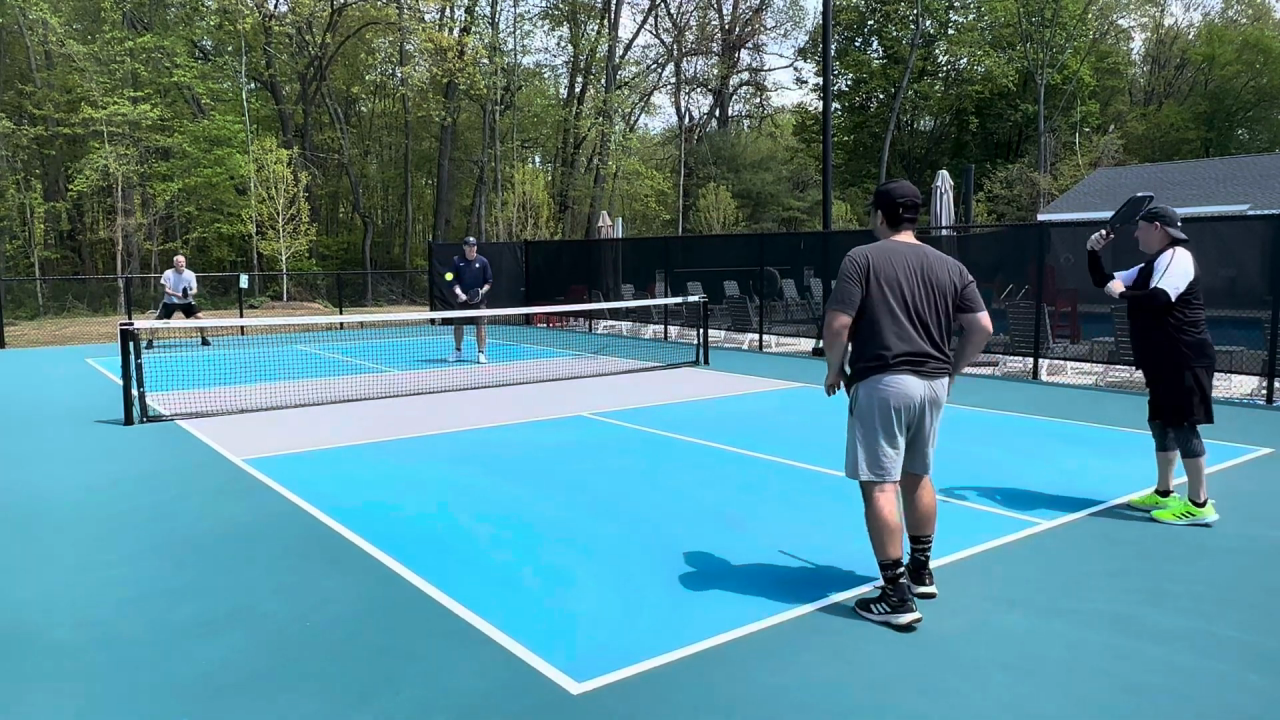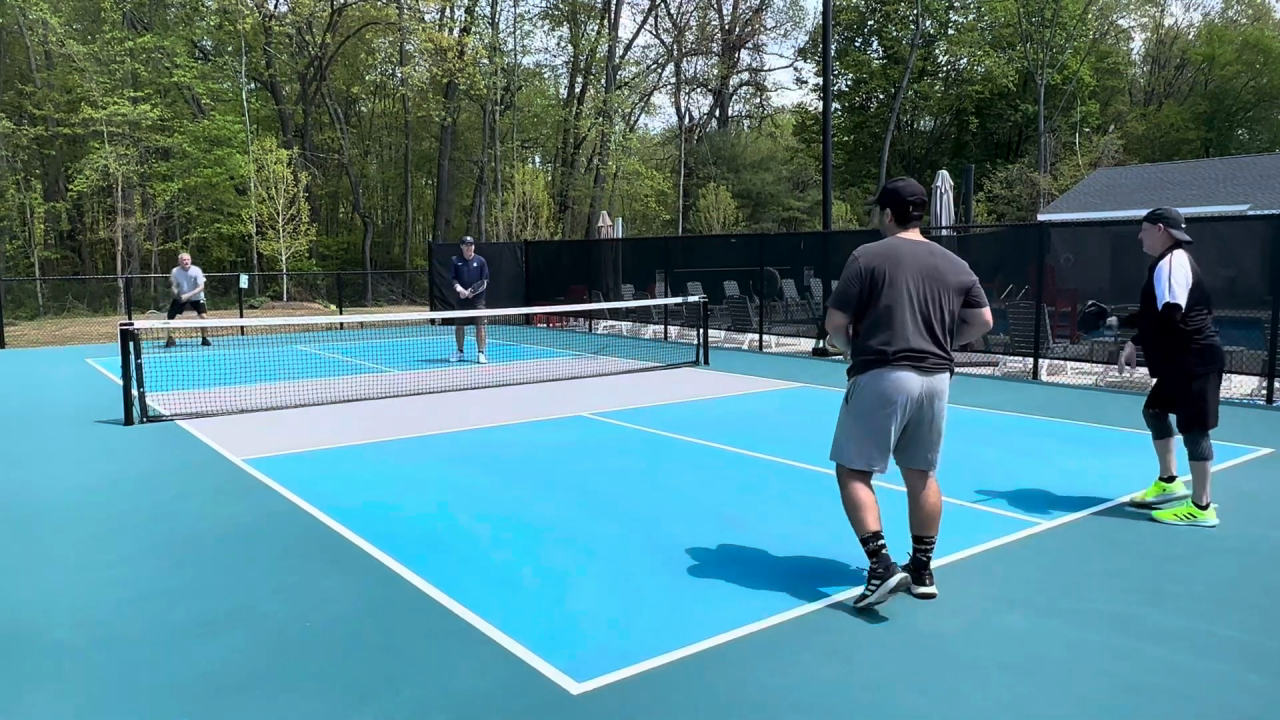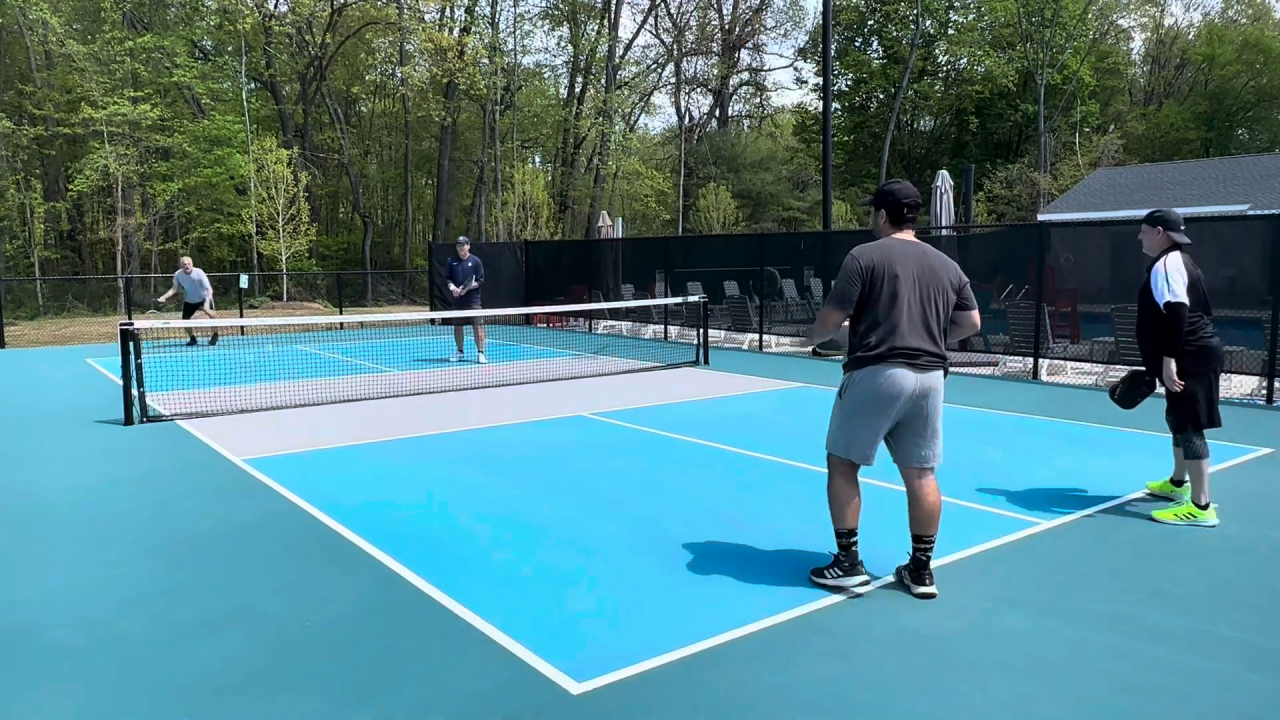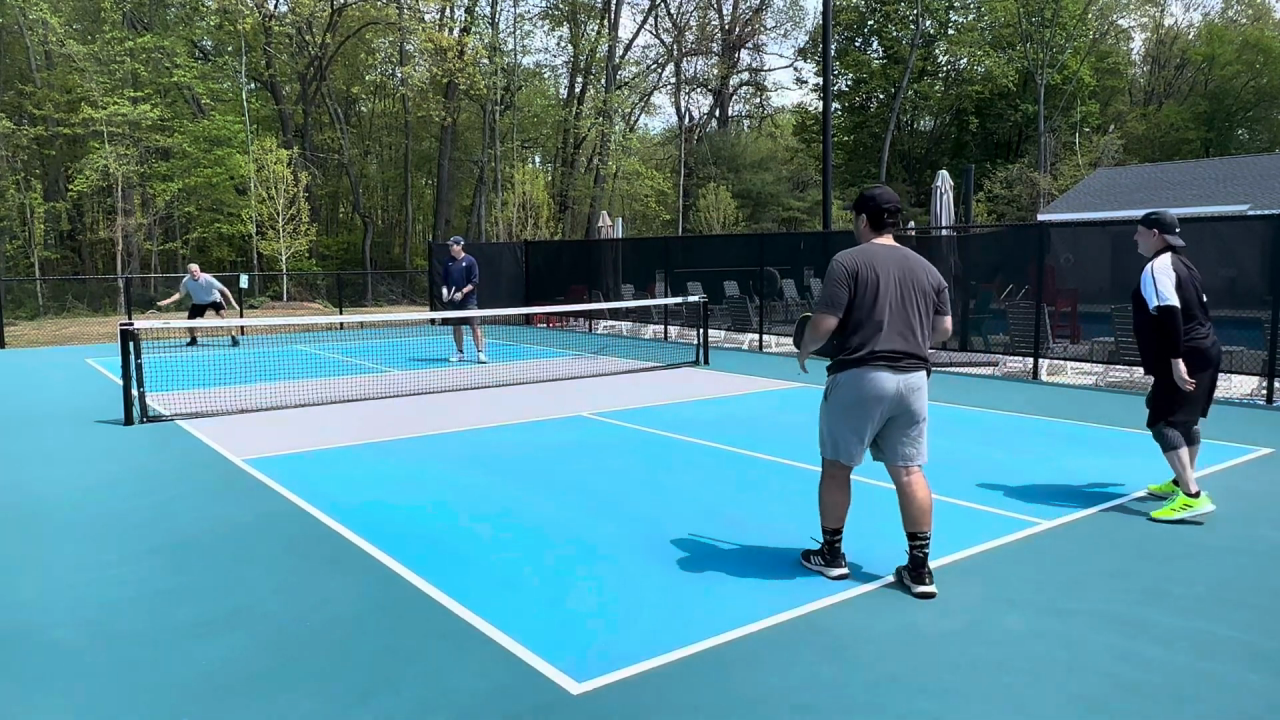
dt=0.2s
person 1, frame 1
left shoulder: (862, 259)
right shoulder: (950, 266)
left elbow: (837, 325)
right elbow: (981, 329)
left wrist: (835, 370)
right wrist: (952, 368)
left hip: (882, 384)
right hip: (932, 383)
left knee: (880, 487)
right knee: (918, 478)
left ankle: (897, 596)
right ankle: (921, 571)
person 1, frame 2
left shoulder: (868, 257)
right shoulder: (954, 264)
left elbow: (835, 323)
right elbow: (983, 321)
left wrist: (849, 346)
left hip: (881, 378)
right hip: (934, 379)
left knee: (853, 473)
right knee: (922, 475)
left ankle: (882, 565)
right ankle: (921, 570)
person 1, frame 3
left shoulder: (865, 256)
right shoulder: (946, 264)
left elbow: (831, 320)
right elbow: (970, 323)
left wrist: (812, 337)
left hip: (876, 375)
right hip: (928, 377)
left knee: (843, 464)
right knee: (921, 474)
left ankle: (848, 561)
right ankle: (921, 569)
person 1, frame 4
left shoulder: (848, 261)
right shoulder: (926, 268)
left elbow: (824, 324)
right elbow: (945, 329)
left wrist: (804, 350)
left hip: (859, 377)
right hip: (911, 378)
left knee: (836, 467)
right knee: (909, 472)
left ankle: (831, 554)
right ankle: (920, 568)
person 2, frame 1
left shoulder: (1177, 258)
right shoulder: (1150, 266)
left elbow: (1156, 299)
right elbow: (1105, 282)
left wrist: (1121, 292)
right wrist: (1094, 252)
left hip: (1184, 358)
right hip: (1165, 359)
left knee: (1181, 424)
right knee: (1161, 422)
left ankle: (1199, 504)
right ankle: (1164, 493)
person 2, frame 2
left shoulder: (1172, 262)
right shoulder: (1166, 265)
left elbow: (1169, 315)
right elbow: (1151, 314)
left wrist: (1134, 344)
right wrist: (1120, 321)
left hip: (1194, 361)
right hip: (1178, 362)
left knee: (1193, 428)
right knee: (1154, 411)
left ankle: (1201, 507)
right ankle: (1168, 482)
person 2, frame 3
left shoulder: (1166, 265)
right shoulder: (1179, 262)
left elbow: (1176, 314)
left wrist: (1168, 359)
right wrist: (1162, 353)
left hip: (1189, 360)
right hip: (1193, 358)
left knee: (1188, 427)
right knee: (1178, 420)
left ankle: (1201, 507)
right ankle: (1179, 483)
person 2, frame 4
left shoulder: (1156, 268)
right shoulder: (1182, 264)
left elbow: (1169, 316)
left wrist: (1175, 359)
left hip: (1186, 360)
right hip: (1202, 353)
left knee: (1162, 422)
right knee: (1184, 421)
left ankle: (1192, 497)
right ankle: (1182, 483)
